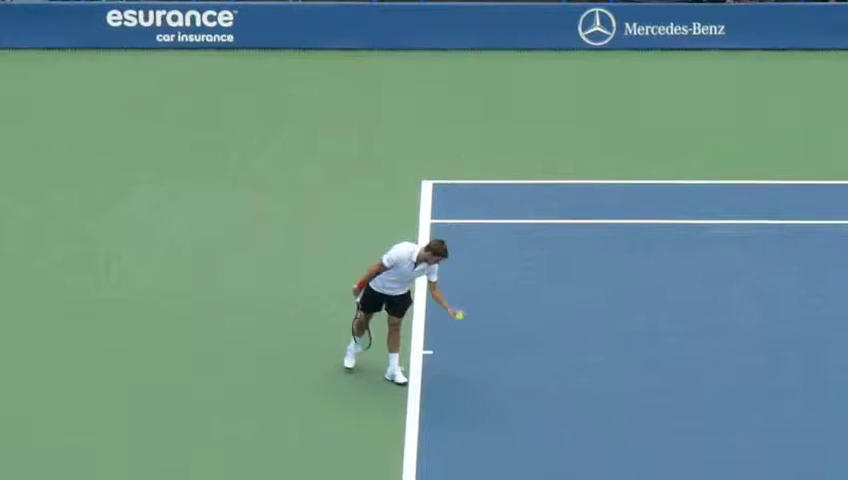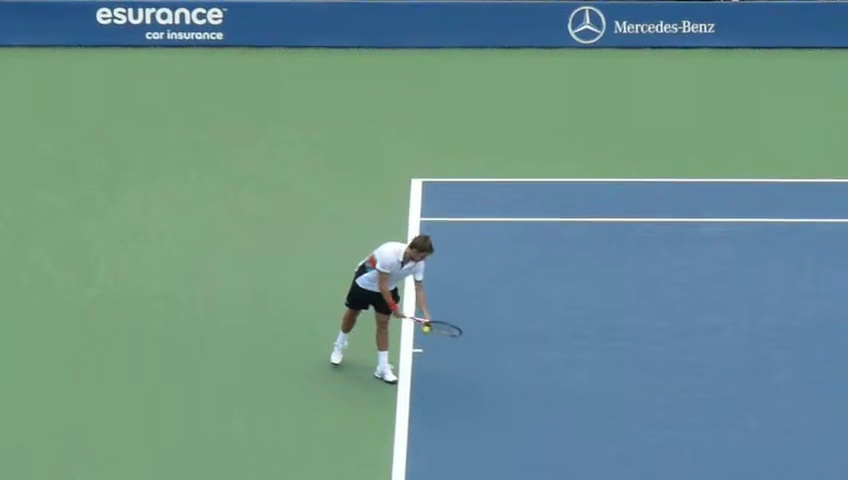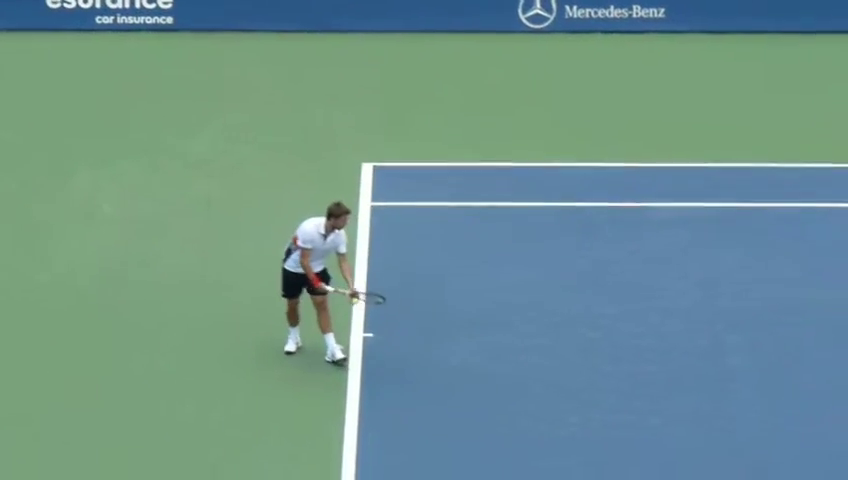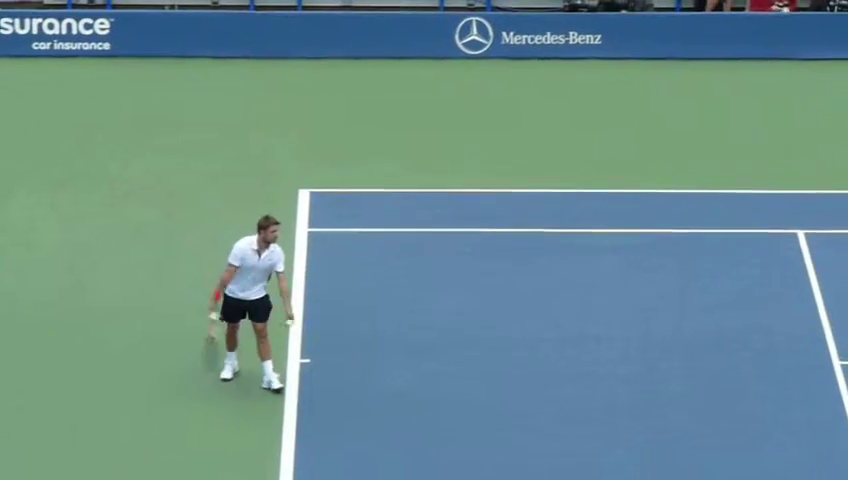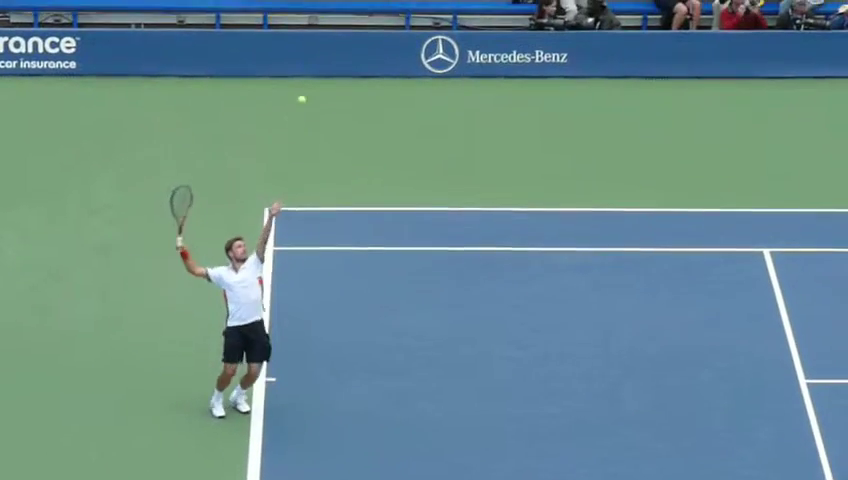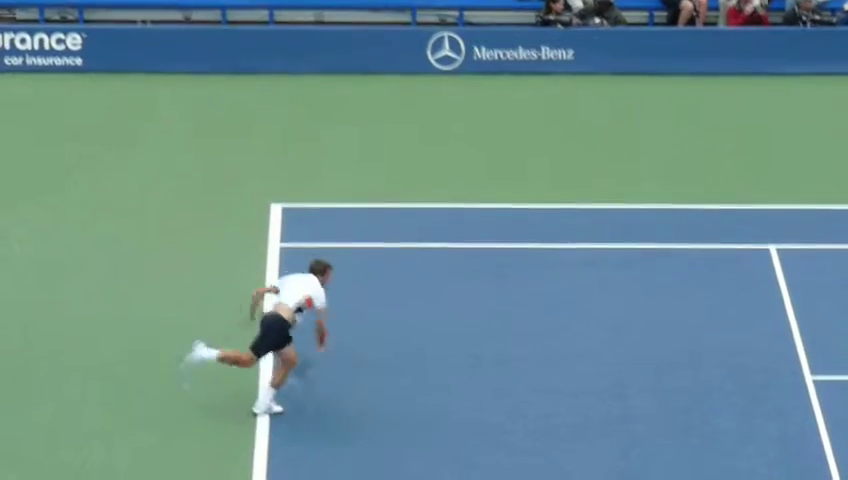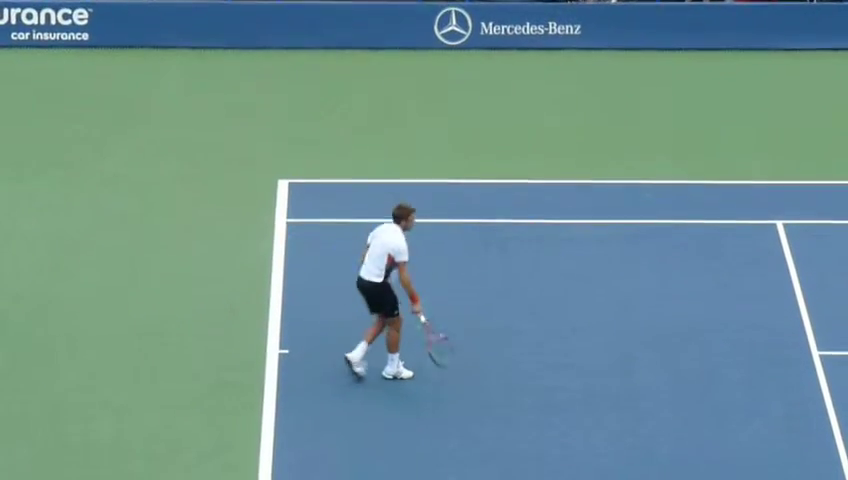
dt=0.7s
person 1, frame 1
left shoulder: (432, 266)
right shoulder: (402, 252)
left elbow: (434, 288)
right elbow: (377, 268)
left wrist: (447, 307)
right wrist: (360, 285)
left hip: (399, 293)
right hip: (377, 287)
left knee: (395, 325)
right knee: (365, 317)
left ankle: (393, 369)
right ankle: (353, 350)
person 1, frame 2
left shoulder: (418, 263)
right shoulder: (388, 253)
left elbow: (419, 289)
right elbow: (383, 285)
left wrist: (426, 314)
right wrist: (394, 307)
left hip: (387, 288)
right hip: (364, 283)
left knee: (383, 323)
right knee: (352, 314)
left ankle: (383, 368)
right ankle: (340, 345)
person 1, frame 3
left shoulder: (340, 235)
right shoulder: (308, 229)
left elbow: (343, 261)
right elbow: (304, 261)
left wrist: (351, 285)
right wrist: (315, 282)
left hip: (317, 270)
right hip: (294, 268)
left knee: (322, 305)
right knee: (292, 304)
left ankle: (332, 349)
right ankle: (293, 338)
person 1, frame 4
left shoulder: (277, 252)
right shoulder: (242, 246)
left elbow: (282, 280)
right elbow: (228, 274)
left wrist: (288, 307)
right wrist: (215, 298)
left hip: (259, 297)
right hip: (234, 296)
left knee: (262, 333)
right knee: (232, 330)
left ankle: (270, 377)
right ankle: (231, 364)
person 1, frame 5
left shoulder: (254, 264)
right shoulder: (222, 273)
left elbow: (263, 240)
right elbow: (195, 270)
left wrist: (272, 217)
right wrist: (183, 252)
left hip: (256, 327)
right hip: (235, 328)
left knee: (254, 372)
right knee: (229, 371)
left ankle: (239, 397)
right ankle: (216, 401)
person 1, frame 6
left shoulder: (293, 279)
right shoulder: (318, 291)
left elbow: (260, 291)
right elbow: (321, 323)
left wrist: (254, 309)
right wrist: (321, 344)
left hip: (275, 321)
right hip: (278, 324)
left knee: (291, 361)
right knee: (247, 360)
left ankle: (264, 403)
right ankle: (204, 353)
person 1, frame 7
left shoulder: (380, 229)
right shoulder: (399, 243)
left elbow: (365, 256)
right elbow: (403, 276)
right wrist: (415, 301)
left hip: (363, 280)
right hip: (377, 285)
left knee: (383, 321)
right knee: (395, 324)
left ankle: (356, 355)
right ankle: (393, 368)
